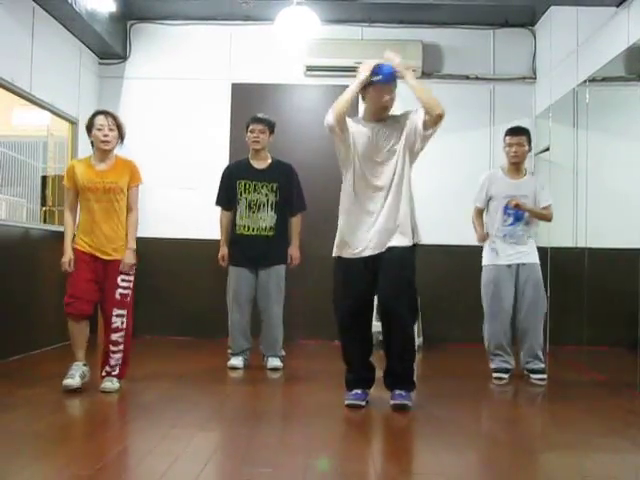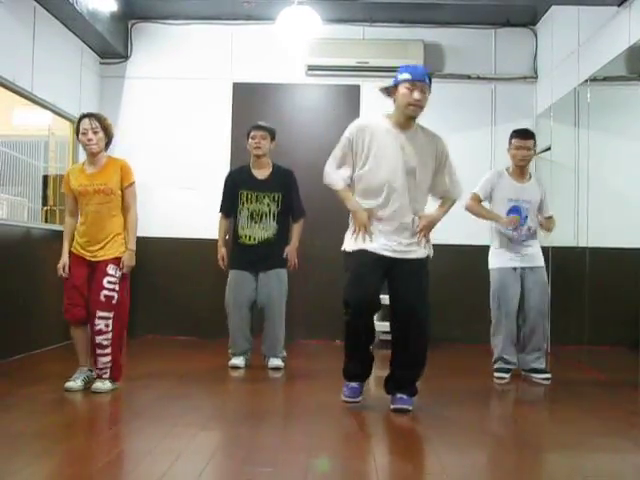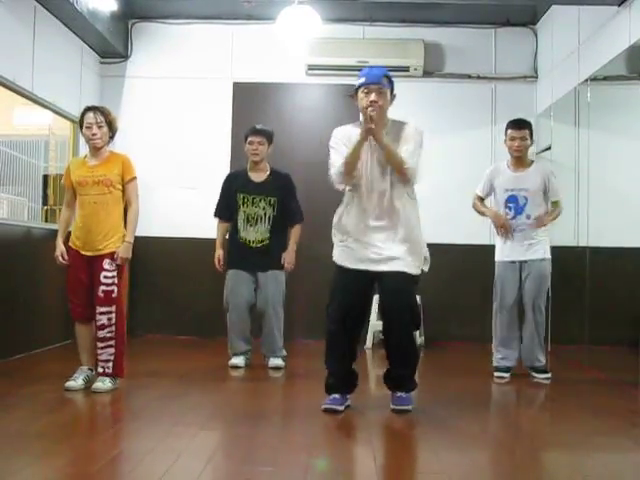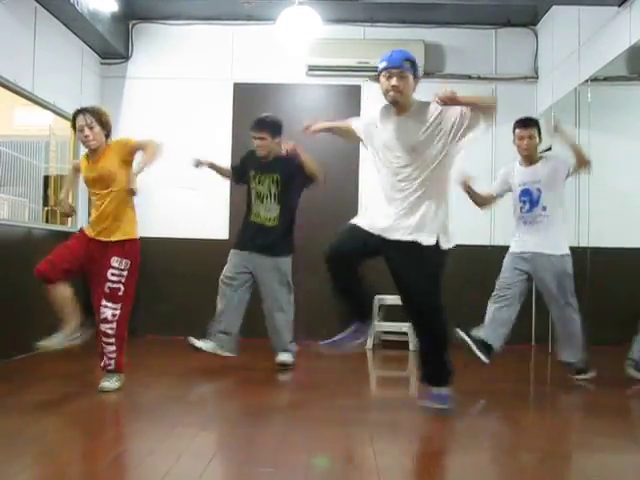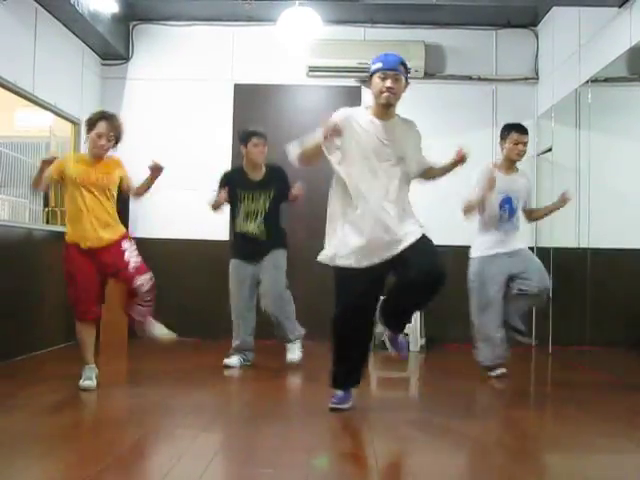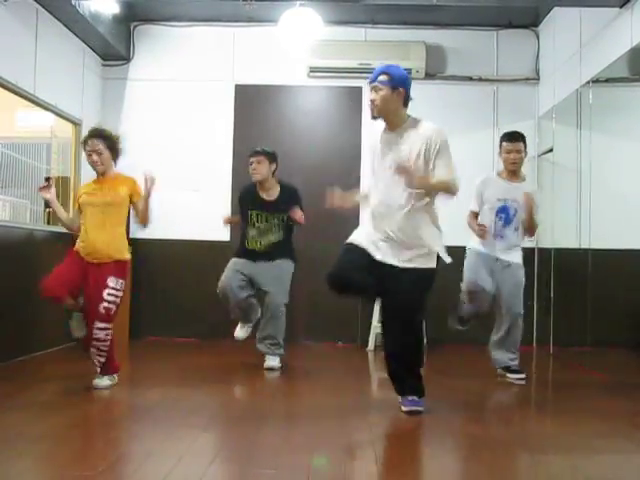
dt=0.5s
person 1, frame 1
left shoulder: (407, 127)
right shoulder: (350, 130)
left elbow: (437, 113)
right elbow: (332, 119)
left wrist: (406, 73)
right wrist: (359, 78)
left hip: (396, 238)
right hip: (354, 241)
left knee: (398, 310)
right knee: (350, 313)
left ankle: (400, 384)
right ankle: (359, 382)
person 1, frame 2
left shoulder: (433, 144)
right shoulder: (364, 129)
left elbow: (450, 190)
right elbow: (334, 172)
left wrist: (434, 215)
right wrist: (353, 205)
left hip: (411, 246)
right hip: (367, 241)
left knee: (412, 319)
right knee: (358, 306)
left ankle: (402, 387)
right ankle: (356, 376)
person 1, frame 3
left shoulder: (408, 132)
right shoulder: (343, 135)
left elbow: (406, 174)
right elbow: (343, 178)
left wrist: (379, 136)
right wrist: (363, 136)
left hip: (398, 247)
right hip: (353, 246)
left knee: (399, 318)
right knee: (341, 321)
left ankle: (402, 385)
right ankle: (339, 388)
person 1, frame 4
left shoulder: (439, 114)
right shoulder: (380, 117)
left elbow: (489, 108)
right elbow: (357, 128)
left wrist: (459, 100)
right wrist: (322, 126)
left hip: (421, 226)
right hip: (381, 216)
left knee: (426, 309)
right knee: (339, 254)
left ankle: (436, 381)
right ankle: (361, 320)
person 1, frame 5
left shoulder: (410, 131)
right shoulder: (344, 120)
left elbow: (422, 172)
right elbow: (299, 158)
left wrist: (451, 165)
right wrist: (322, 139)
left hip: (402, 232)
right hip: (354, 238)
left knee: (429, 275)
right knee: (350, 317)
left ankle: (392, 319)
right ankle: (344, 384)
person 1, frame 6
left shoulder: (428, 135)
right shoulder: (384, 137)
left elbow: (450, 186)
left wrist: (421, 179)
right wrist: (354, 198)
left hip: (413, 246)
right hip: (373, 235)
left knee: (403, 324)
right knee: (340, 276)
left ankle: (410, 389)
right ankle: (387, 292)
person 2, frame 1
left shoulder: (128, 167)
right shoulder: (76, 168)
left elbow: (133, 211)
right elbow: (70, 210)
left wrist: (130, 248)
right wrist: (67, 248)
left hip: (119, 253)
right hip: (84, 250)
left knee: (117, 315)
right knee: (76, 307)
left ankle: (112, 372)
right ankle: (79, 366)
person 2, frame 2
left shoulder: (121, 167)
right shoulder: (72, 174)
left elbow: (131, 211)
right elbow: (70, 215)
left wrist: (131, 249)
right wrist: (64, 252)
left hip: (112, 253)
right hip: (80, 253)
left knee: (106, 315)
right knee: (75, 313)
left ankle: (107, 374)
right ankle: (85, 369)
person 2, frame 3
left shoulder: (122, 162)
right shoulder: (74, 167)
left elbow: (132, 205)
right elbow: (68, 207)
left wrist: (128, 242)
right wrist: (59, 240)
left hip: (110, 247)
right hip: (78, 248)
left knee: (107, 311)
right knee: (80, 310)
left ankle: (109, 372)
right ankle: (86, 369)
person 2, frame 4
left shoulder: (119, 148)
right shoulder: (85, 160)
left elbow: (154, 146)
right elbow: (75, 170)
left wrist: (136, 173)
right wrist: (65, 200)
left hip: (121, 238)
right hip: (93, 234)
left knee: (110, 304)
right knee: (48, 270)
left ankle: (114, 371)
right ankle: (72, 328)
person 2, frame 5
left shoulder: (116, 166)
right shoulder: (68, 162)
left elbow: (135, 193)
right elbow: (38, 187)
left wrist: (152, 177)
right wrist: (43, 167)
left hip: (114, 238)
right hip: (80, 245)
left knee: (142, 281)
right knee: (85, 309)
left ankle: (143, 320)
right ankle: (89, 368)
person 2, frame 6
left shoulder: (128, 184)
right shoulder: (86, 189)
left elbow: (143, 222)
right elbow: (73, 226)
left wrist: (147, 196)
right wrist: (53, 202)
left hip: (113, 260)
right hip: (82, 255)
left knee: (101, 321)
right knee: (52, 290)
left ankle: (107, 371)
right ankle: (79, 305)
person 3, frame 1
left shoulder: (535, 181)
right shoulder: (490, 179)
left elbow: (549, 215)
right elbow: (477, 213)
left wrist: (527, 207)
right wrist: (480, 231)
left hip: (527, 258)
right hip: (496, 258)
left knee: (533, 312)
right knee: (496, 314)
left ankle: (533, 363)
right ankle: (501, 363)
person 3, frame 2
left shoulder: (538, 186)
right shoulder: (495, 178)
left elbow: (549, 219)
right elbow: (470, 204)
left wrist: (547, 226)
right wrist: (497, 216)
left hip: (533, 261)
right hip: (502, 261)
left knee: (538, 313)
right knee: (503, 314)
left ankle: (533, 363)
right ankle: (504, 363)
person 3, frame 3
left shoulder: (543, 171)
right shoulder: (495, 172)
left elbow: (556, 206)
right elbow: (476, 201)
left wrist: (547, 218)
right wrist: (491, 214)
left hip: (537, 252)
right hip: (506, 253)
left knee: (535, 307)
right knee: (504, 308)
left ankle: (535, 362)
right ankle: (503, 361)
person 3, frame 4
left shoulder: (555, 164)
right shoulder: (510, 170)
left elbow: (585, 165)
right elbow: (486, 202)
left wrist: (568, 140)
right wrist: (469, 190)
left hip: (553, 250)
right hip: (520, 250)
left knee: (563, 304)
right knee: (504, 294)
left ankle: (575, 359)
right ankle: (486, 342)
person 3, frame 5
left shoulder: (524, 180)
right shoulder: (487, 174)
left elbow: (530, 215)
right elbow: (467, 210)
left wrist: (557, 205)
right wrist: (484, 194)
left hip: (516, 250)
right hip: (487, 253)
left knee: (540, 286)
right knee: (487, 306)
left ankle: (511, 318)
right ankle: (490, 358)
person 3, frame 6
left shoulder: (528, 191)
right shoulder: (485, 183)
left elbow: (530, 232)
right elbow: (471, 217)
left wrist: (529, 213)
right wrist: (477, 228)
left hip: (510, 258)
right hip: (481, 250)
left knee: (511, 310)
right knee: (476, 287)
left ankle: (506, 360)
right ankle: (467, 309)
person 4, frame 1
left shoulder: (285, 171)
right shoulder: (233, 171)
left elbow: (295, 212)
right elbow: (226, 210)
left wrist: (294, 245)
right wrist: (223, 244)
left hip: (274, 252)
right hip: (240, 251)
left knee: (272, 304)
right knee: (238, 303)
left ankle: (273, 353)
right ankle: (238, 352)
person 4, frame 2
left shoulder: (285, 177)
right shoulder: (235, 177)
left elbow: (297, 216)
right elbow: (226, 215)
left wrist: (293, 245)
right wrist: (221, 244)
left hip: (274, 255)
right hip: (241, 254)
left knee: (274, 305)
right knee: (236, 304)
left ankle: (274, 353)
right ankle: (239, 352)
person 4, frame 3
left shoulder: (283, 181)
right shoulder: (233, 180)
left elbow: (295, 221)
right elbow: (224, 218)
left wrist: (291, 250)
right wrist: (219, 247)
left hip: (272, 259)
right hip: (239, 258)
left knee: (272, 306)
right knee: (236, 305)
left ankle: (274, 353)
right ankle: (240, 351)
person 4, frame 4
left shoulder: (290, 160)
right shoulder: (251, 159)
left elbow: (316, 176)
right elbow: (232, 174)
left wrist: (297, 152)
right wrist: (210, 165)
left hip: (278, 246)
right hip: (247, 242)
left knee: (277, 296)
right knee: (230, 284)
left ankle: (285, 348)
right ankle: (223, 340)
person 4, frame 5
left shoulder: (277, 174)
right shoulder: (231, 177)
left elbow: (288, 198)
right elbow: (215, 206)
left wrist: (295, 194)
right wrist: (218, 201)
left hip: (272, 250)
right hip: (241, 253)
left knee: (274, 295)
right knee: (240, 301)
left ankle: (293, 339)
right ankle: (243, 351)
person 4, frame 6
left shoulder: (289, 192)
right shoulder: (246, 193)
left elbow: (301, 220)
left wrist: (299, 217)
right wrist: (232, 219)
left hip: (278, 259)
right hip: (246, 257)
left knee: (275, 301)
right knee: (227, 285)
left ankle: (273, 351)
right ankle: (249, 315)
